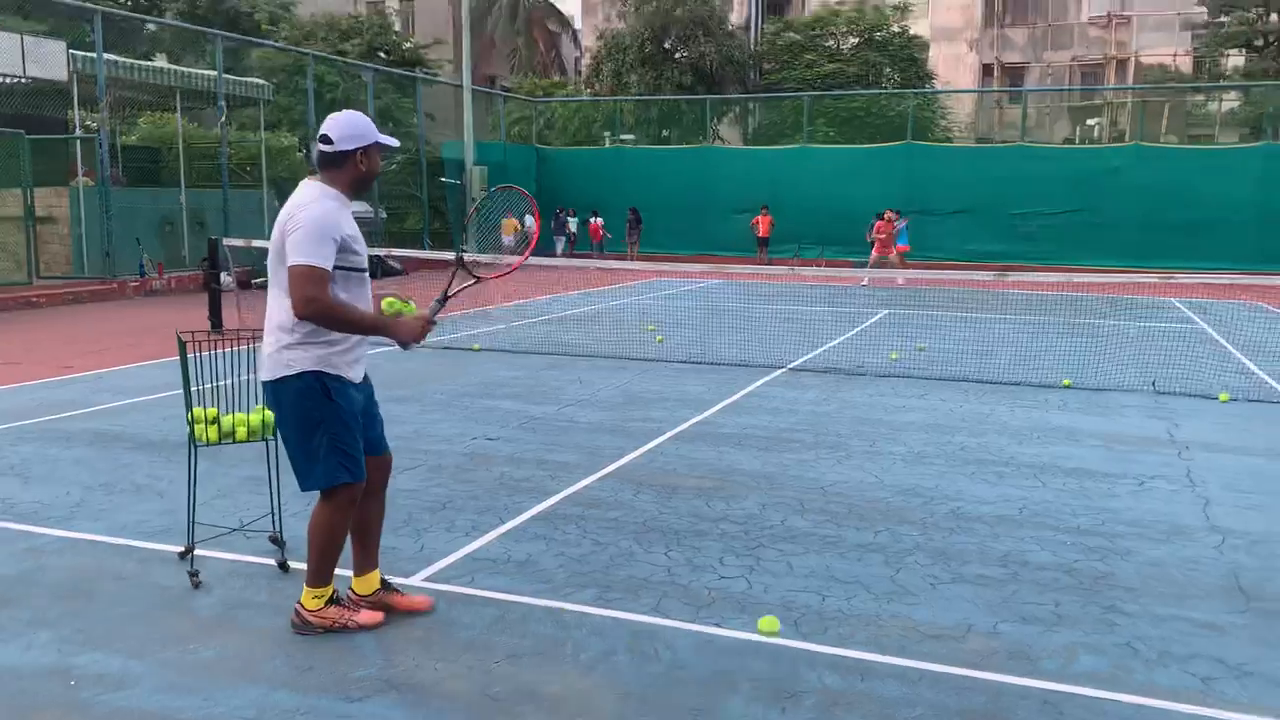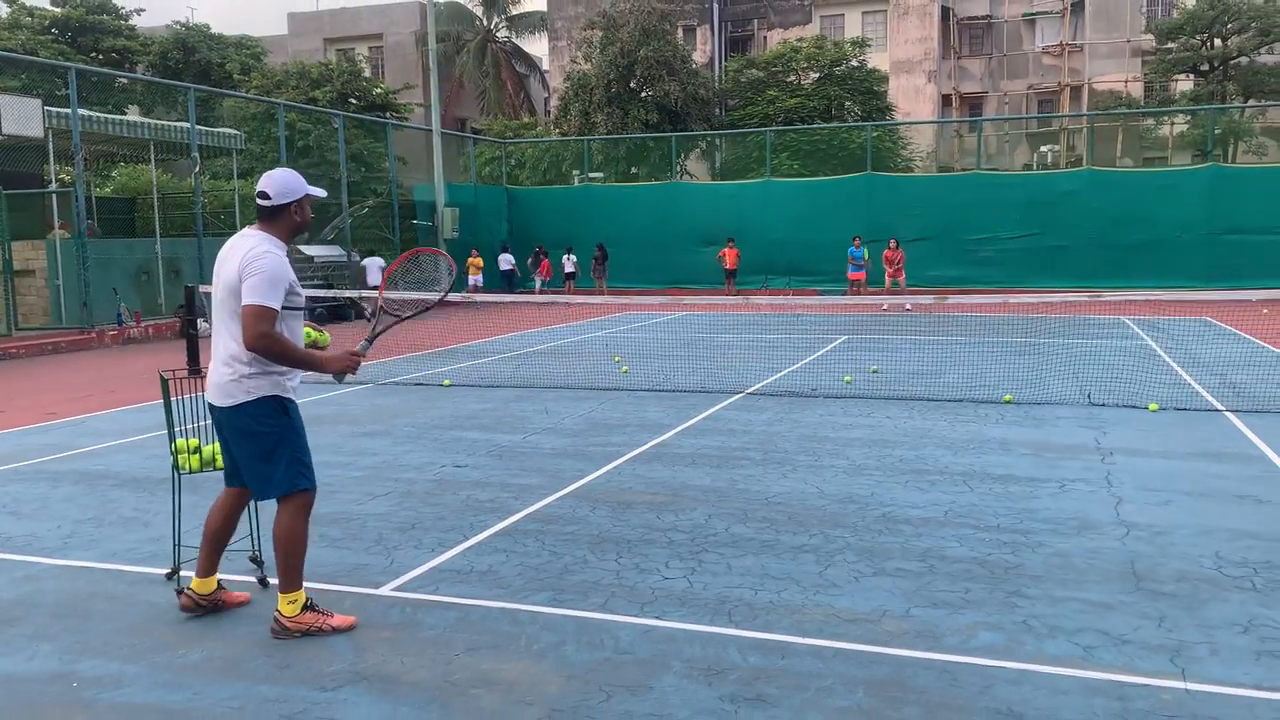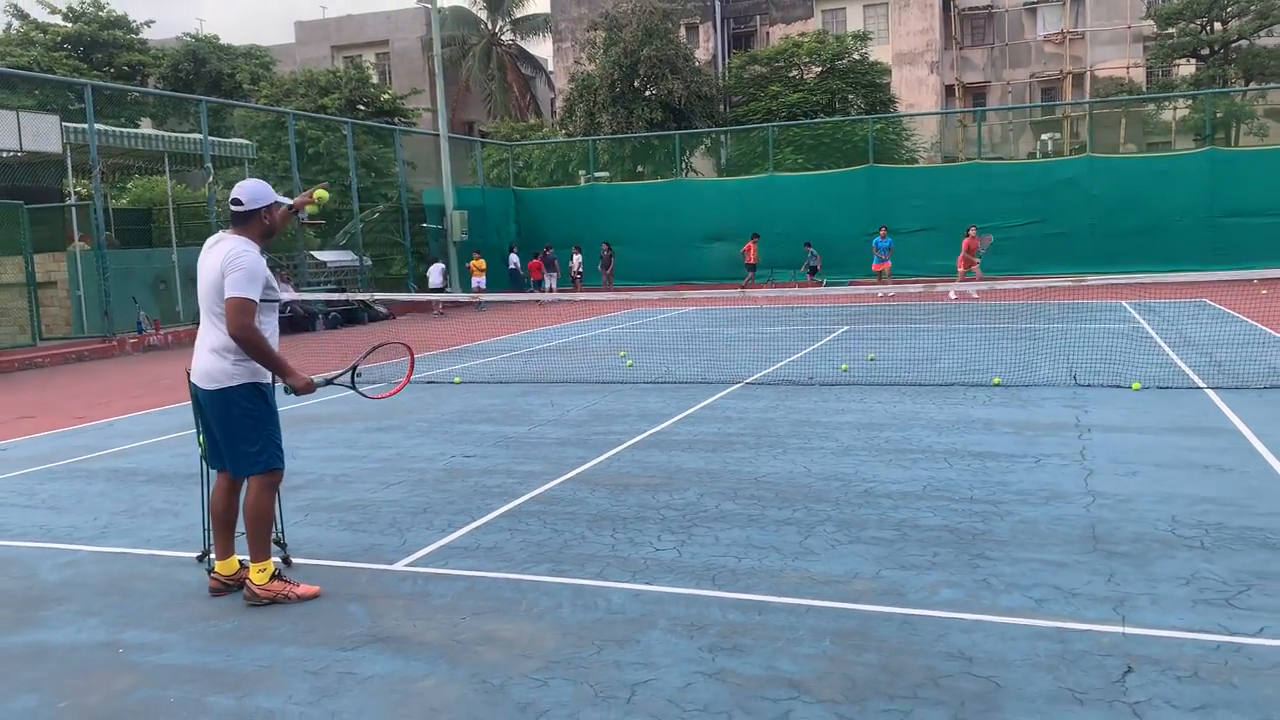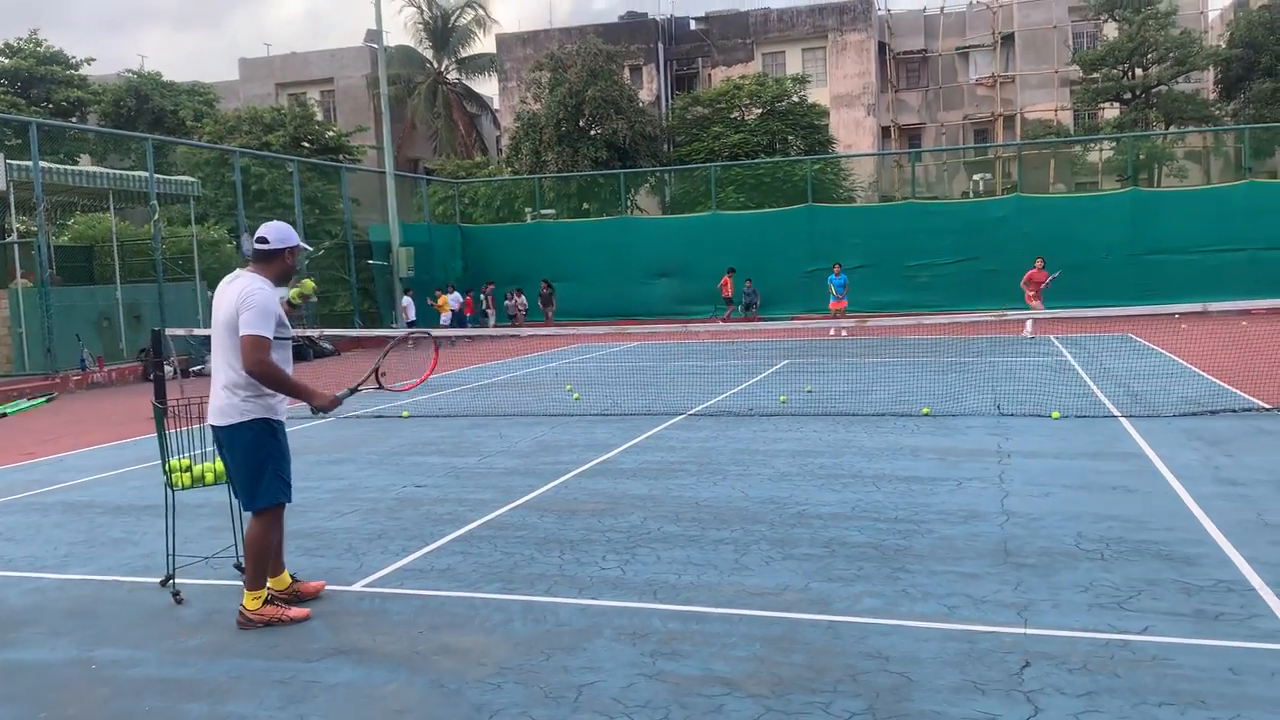
dt=1s
person 1, frame 1
left shoulder: (325, 204)
right shoulder: (317, 212)
right elbow: (308, 302)
left wrist: (373, 305)
right wrist: (391, 327)
left hip: (340, 370)
right hip: (310, 374)
left knee: (375, 469)
right knee: (343, 486)
left ankle: (368, 586)
right ankle: (315, 605)
person 1, frame 2
left shoulder: (240, 244)
right shoulder: (268, 258)
right elbow: (257, 338)
left wrist: (295, 333)
right wrist: (323, 362)
left hip: (228, 391)
right hip: (258, 395)
left knee: (240, 488)
right knee: (295, 495)
left ankle: (201, 587)
right ankle: (293, 610)
person 1, frame 3
left shoulder: (219, 242)
right shoulder: (245, 257)
left elbow: (256, 234)
right elbow: (241, 329)
left wrist: (295, 207)
right wrist: (288, 373)
left hip: (209, 379)
right hip: (239, 382)
left knee: (230, 474)
right knee: (265, 474)
left ankle: (225, 569)
right ankle: (262, 579)
person 1, frame 4
left shoulder: (235, 282)
right shoulder: (259, 294)
right elbow: (256, 364)
left wrist: (286, 307)
right wrist: (311, 395)
left hip: (235, 414)
right hip: (251, 417)
left knee: (270, 503)
right knee: (267, 507)
left ankle: (280, 582)
right ankle: (255, 604)
